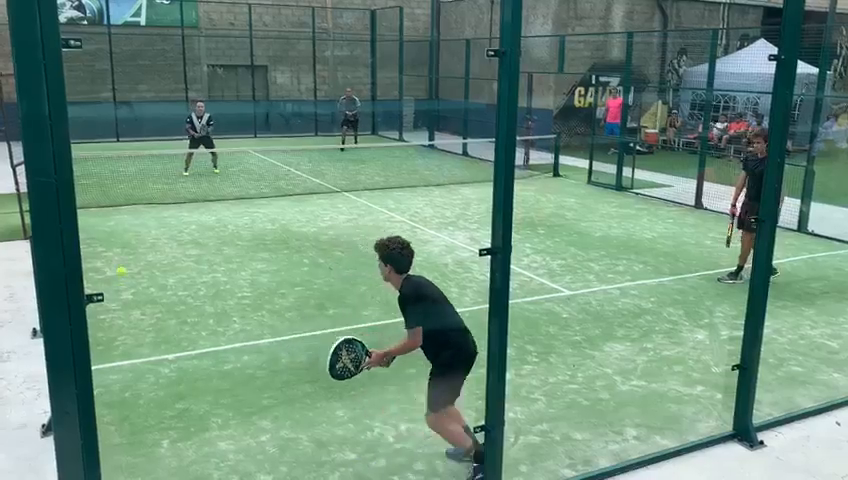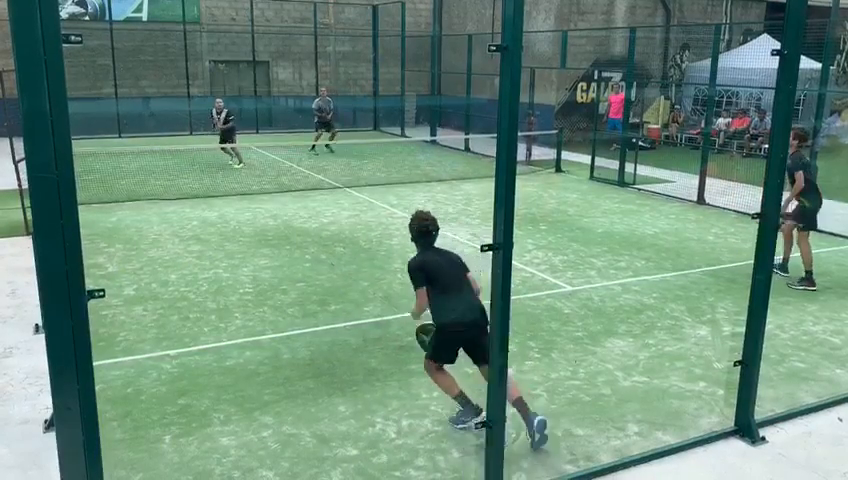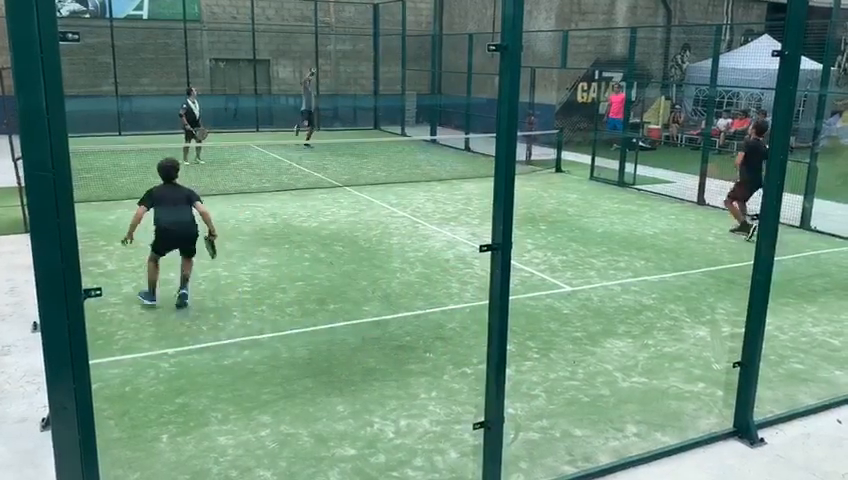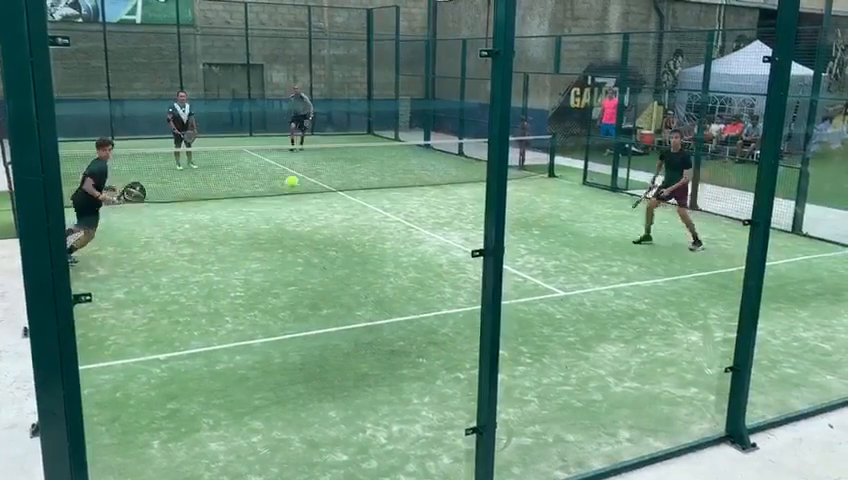
dt=1s
person 1, frame 1
left shoulder: (408, 295)
right shoulder: (417, 283)
left elbow: (415, 340)
left wrist: (385, 355)
right wrist: (390, 352)
left hip: (453, 355)
right hip: (454, 349)
left knee: (435, 419)
right knee: (442, 405)
left ankle: (484, 463)
right ankle: (474, 449)
person 1, frame 2
left shoulder: (417, 264)
right shoulder: (453, 256)
left elbow: (421, 302)
right elbow: (476, 289)
left wrist: (416, 314)
left hip: (449, 324)
right hip: (476, 317)
left knee: (432, 366)
right knee: (490, 371)
left ankle: (470, 410)
right ankle: (532, 419)
person 1, frame 3
left shoulder: (153, 192)
right shoulder: (188, 192)
left elbow: (139, 214)
right elbow: (203, 211)
left wrist: (129, 233)
right wrist: (212, 231)
left hip: (165, 233)
right hip: (188, 232)
left knee: (153, 257)
right knee: (188, 258)
left ankle: (151, 294)
right ankle: (183, 292)
person 1, frame 4
left shoulder: (96, 163)
right shoulder: (101, 167)
right elbow: (87, 186)
left wrist: (104, 188)
right wrist: (102, 197)
left hip: (79, 199)
right hip: (88, 203)
left knee: (80, 226)
right knee: (89, 234)
right ankle: (66, 253)
person 2, frame 1
right shoulder: (749, 158)
right elbow: (742, 181)
left wrist: (776, 210)
right wrist: (733, 203)
left hip: (761, 205)
right hip: (748, 202)
left knee: (747, 237)
right knee: (751, 238)
left ankle: (737, 273)
right ankle: (769, 268)
person 2, frame 2
left shoulder: (794, 159)
right shoulder: (798, 157)
left elbow: (800, 183)
left wrist: (786, 202)
left hip: (808, 202)
right hip: (810, 200)
left knee: (802, 238)
right knee: (786, 228)
left ankle: (809, 279)
right ankle: (783, 266)
person 2, frame 3
left shoulder: (748, 143)
right shoulder: (764, 147)
left elbow: (738, 162)
left wrist: (739, 171)
left hip: (746, 180)
right hip: (757, 181)
left knee: (728, 202)
right knee: (740, 201)
left ankle: (746, 226)
right ankle: (743, 226)
person 2, frame 4
left shoulder: (685, 156)
right shoulder: (665, 152)
left elbow: (686, 178)
left wrist: (670, 189)
right wrist: (654, 179)
left hip: (680, 186)
right hip: (666, 184)
left knee: (682, 213)
right knee: (650, 206)
left ankle: (697, 240)
right ankle: (647, 235)
